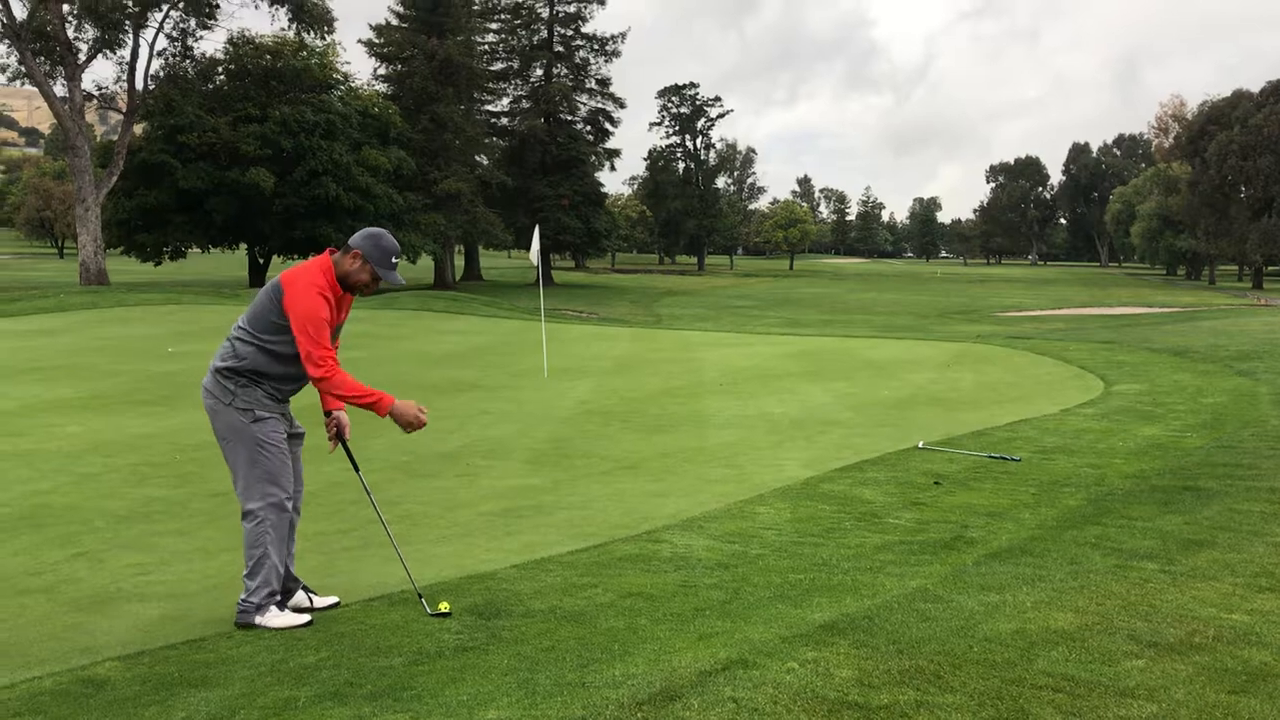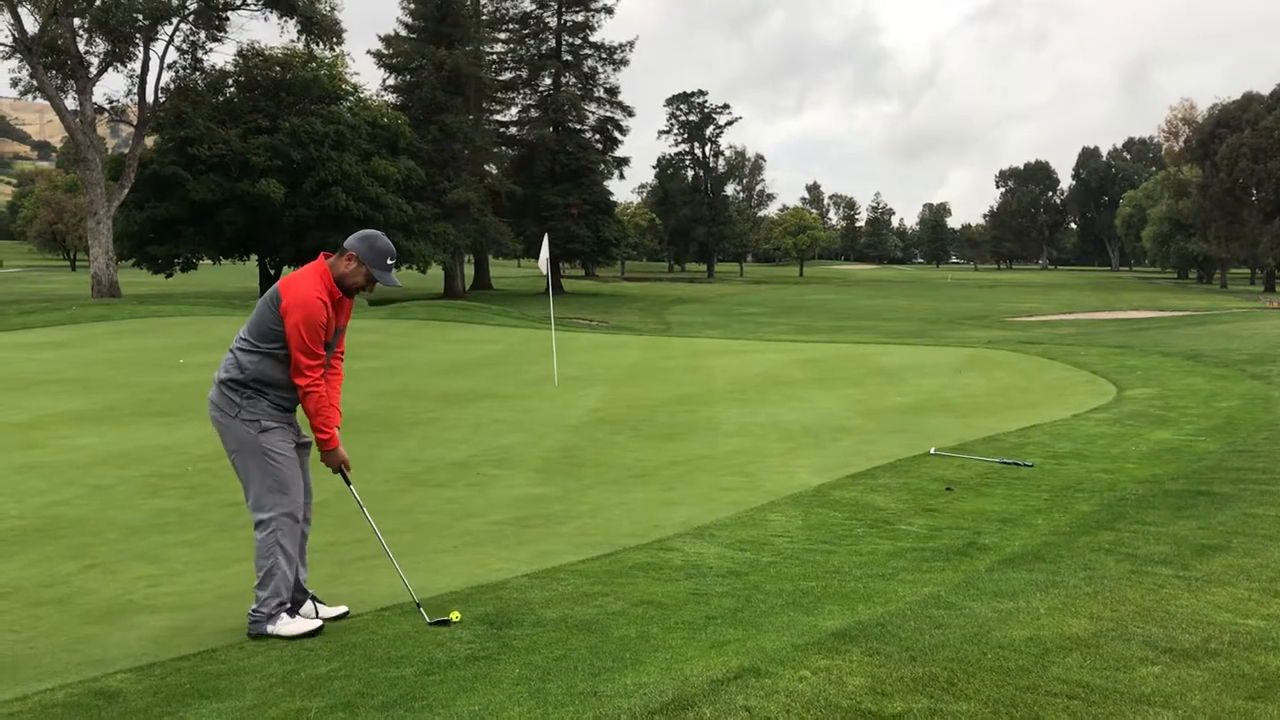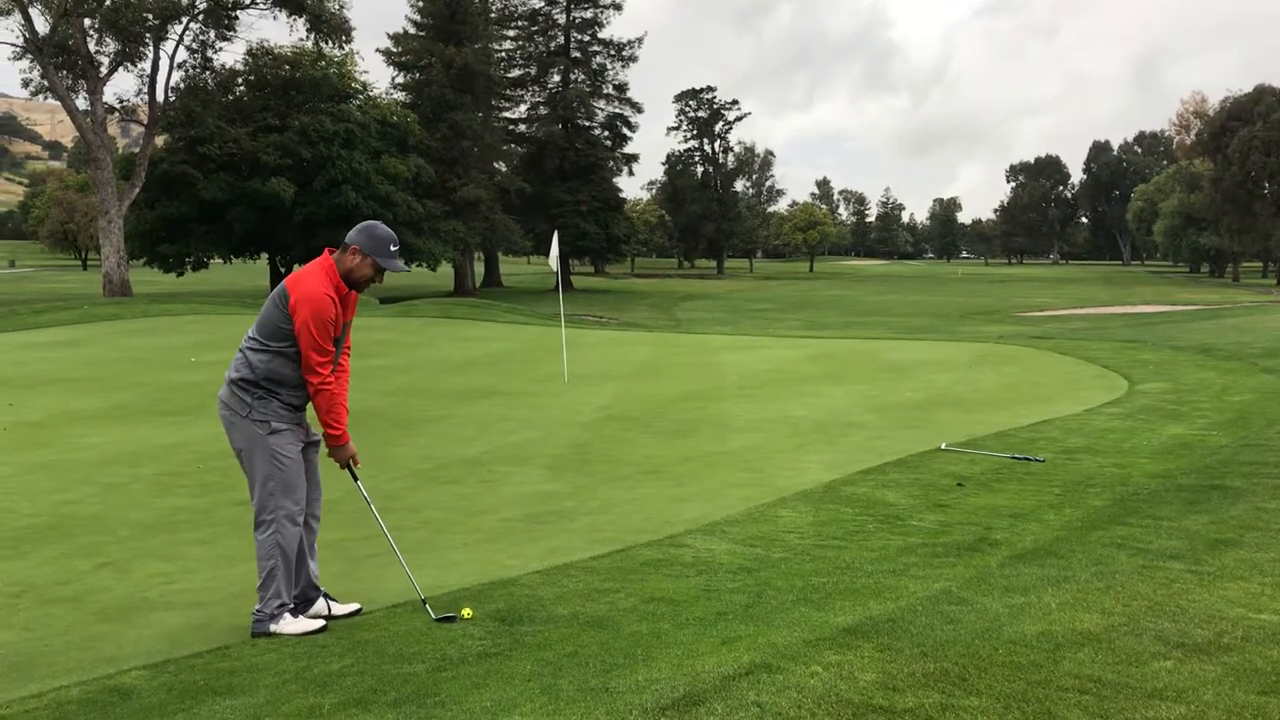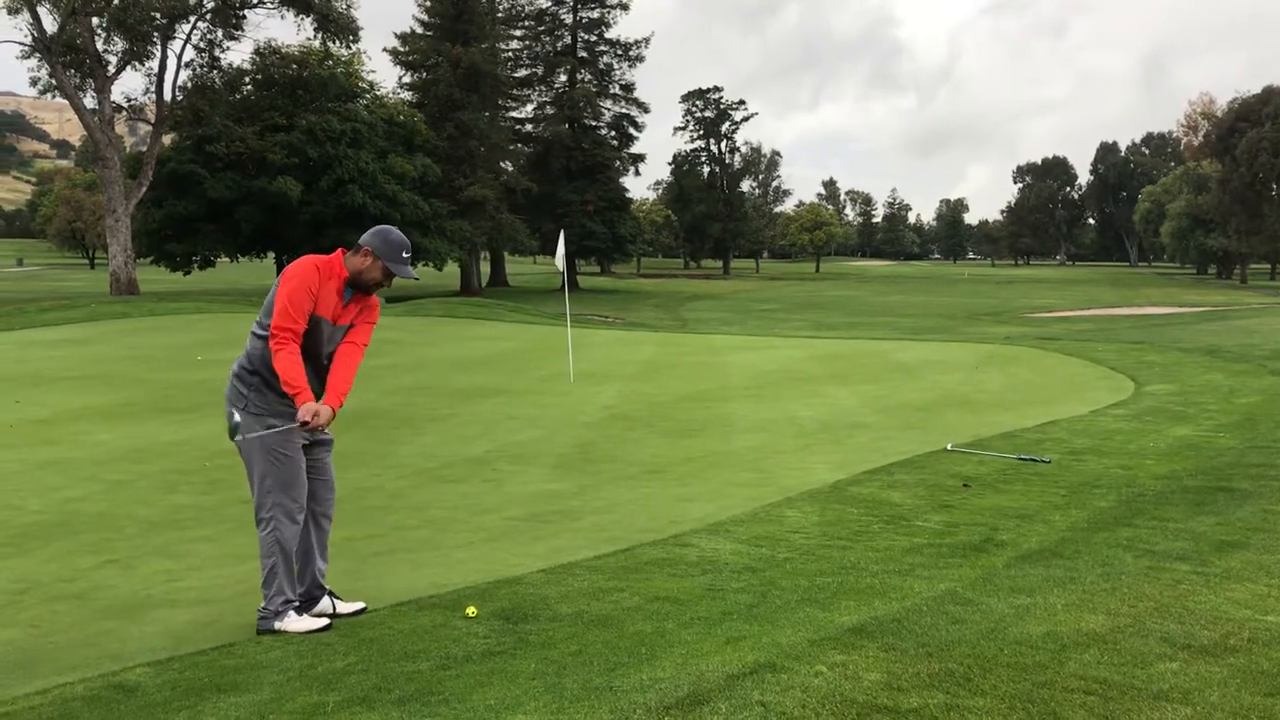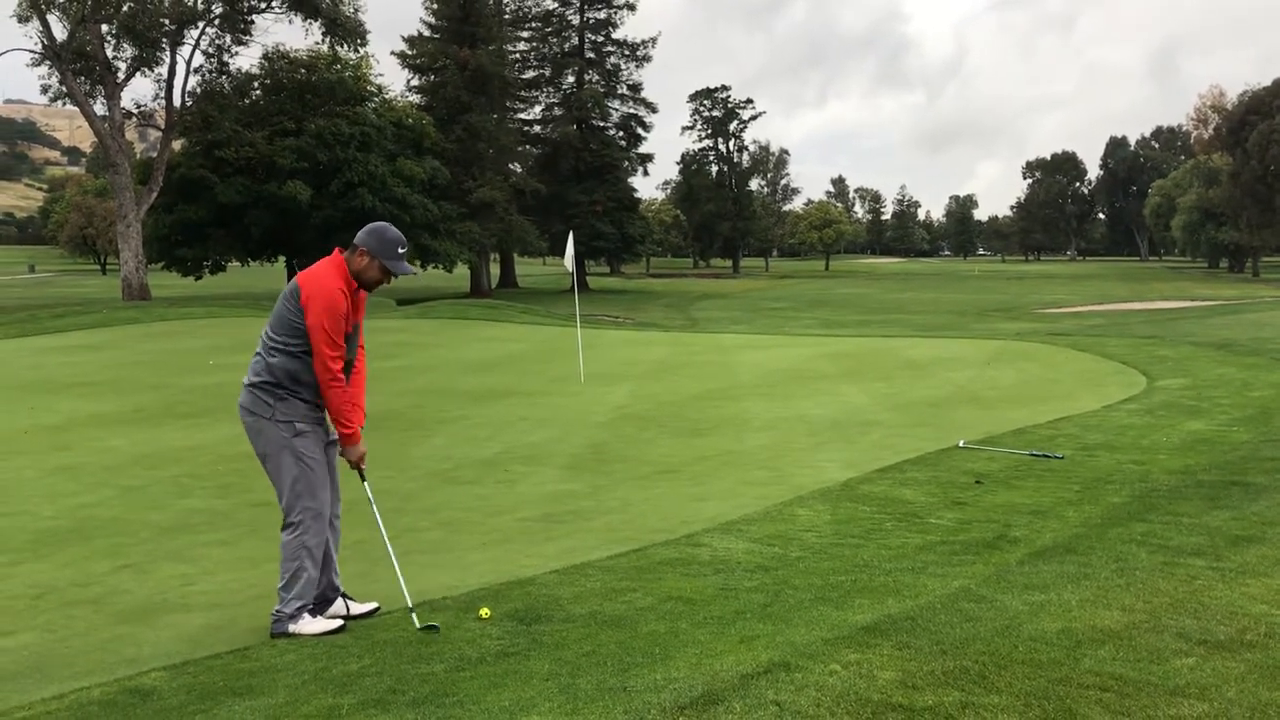
dt=1s
person 1, frame 1
left shoulder: (341, 287)
right shoulder: (309, 290)
left elbow: (324, 357)
right elbow: (322, 369)
left wrist: (335, 409)
right wrist: (390, 407)
left hip: (267, 396)
right hip: (240, 394)
left knee: (286, 494)
right knee: (269, 497)
left ankle: (282, 587)
right ankle: (258, 603)
person 1, frame 2
left shoulder: (340, 292)
right shoulder: (307, 297)
left elbow: (333, 361)
right elbow: (308, 378)
left wrist: (333, 425)
right wrist: (329, 442)
left hip: (275, 406)
right hip: (246, 405)
left knee: (296, 504)
right knee: (279, 506)
left ankle: (294, 599)
right ankle: (269, 612)
person 1, frame 3
left shoulder: (345, 288)
right shoulder: (314, 293)
left elbow: (339, 359)
right elbow: (319, 375)
left wrist: (338, 427)
right wrist: (339, 438)
left hip: (286, 407)
right hip: (257, 406)
left knee: (306, 506)
right knee: (283, 509)
left ankle: (305, 597)
right ankle: (272, 613)
person 1, frame 4
left shoulder: (368, 305)
right shoulder: (308, 271)
left elbow: (348, 357)
right elbow: (282, 341)
left wrist: (329, 405)
right wrist: (303, 398)
left hip: (305, 408)
right hip: (263, 401)
left knee: (319, 502)
right knee: (284, 507)
left ankle: (311, 595)
right ankle: (276, 609)
person 1, frame 5
left shoulder: (350, 288)
right shoulder: (327, 289)
left elbow: (354, 358)
right elbow: (329, 370)
left wrist: (354, 424)
right wrist: (351, 436)
left hip: (301, 407)
right hip: (277, 409)
left knee: (325, 506)
right knee: (307, 510)
left ankle: (324, 597)
right ankle: (291, 612)
